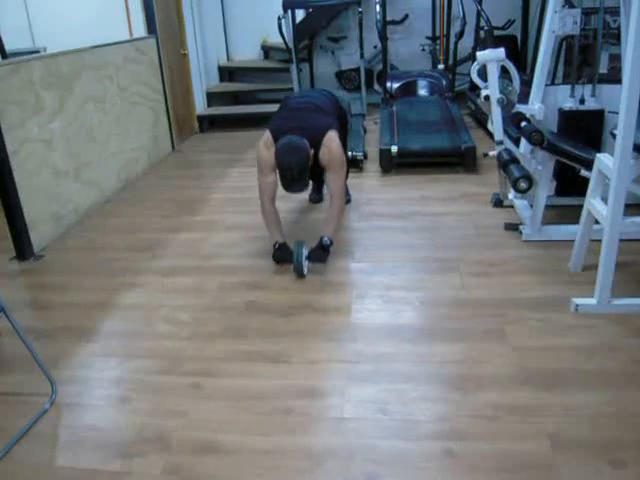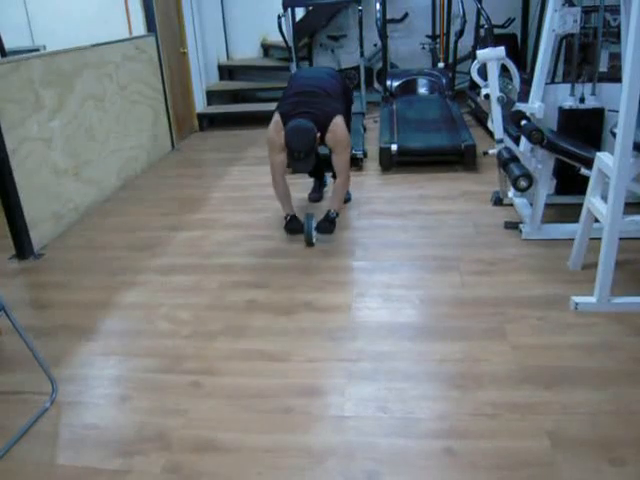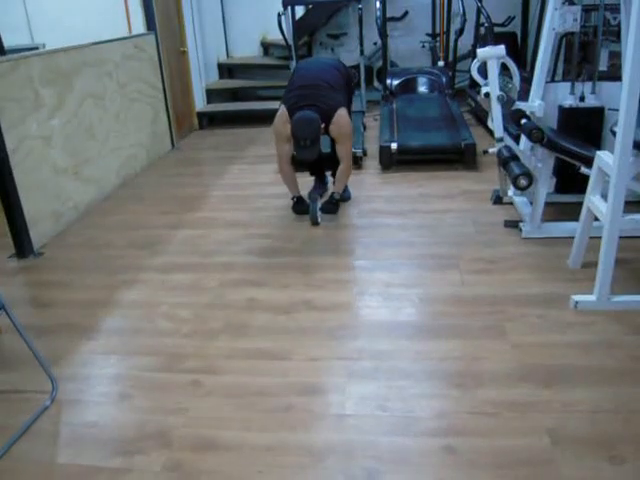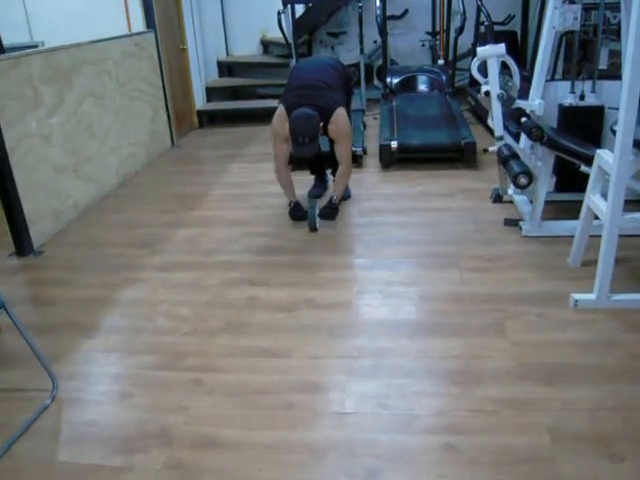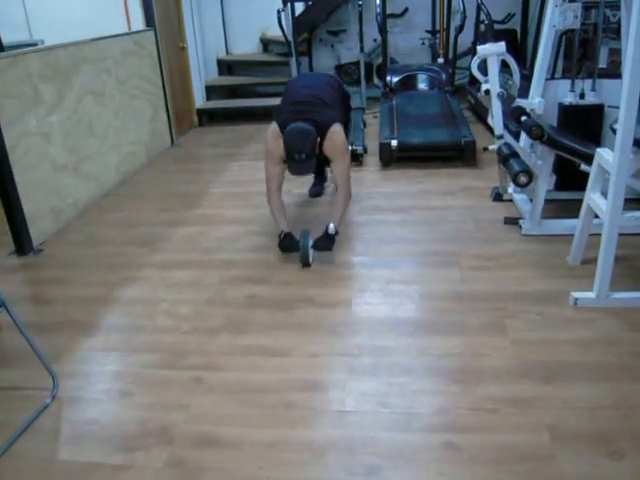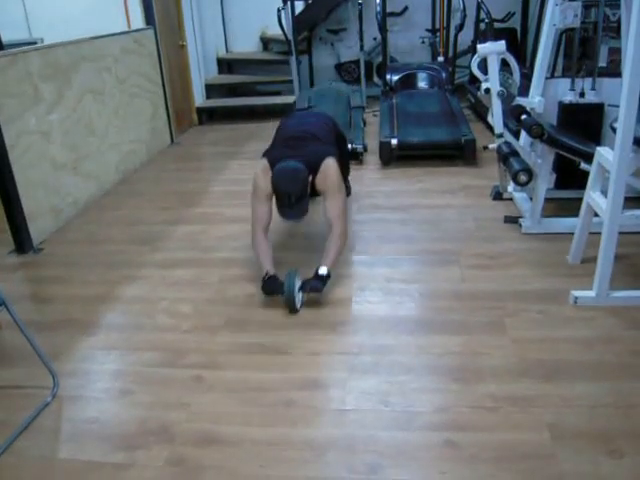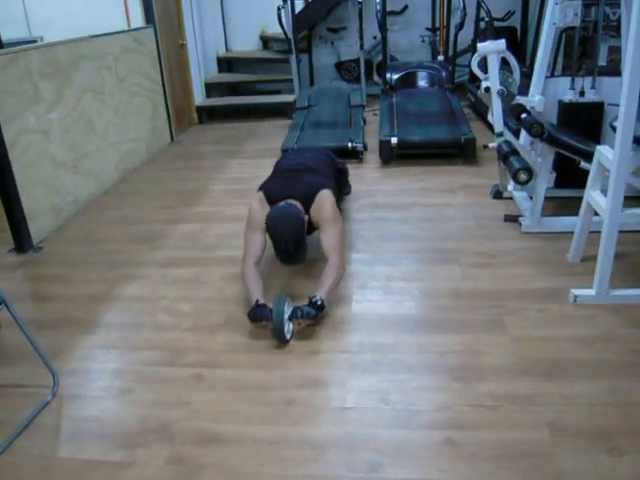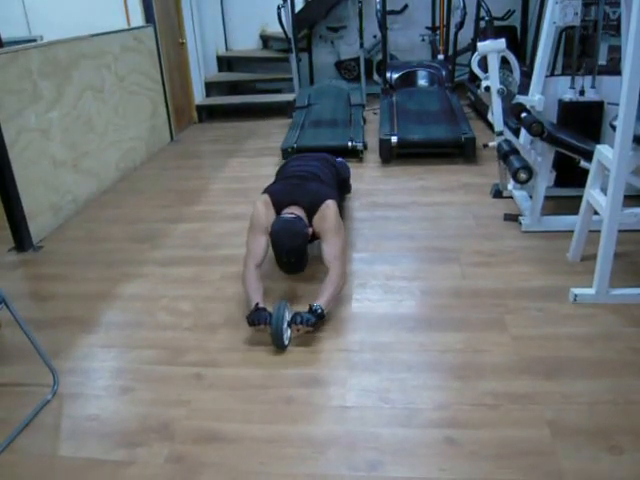
dt=0.3s
person 1, frame 1
left shoulder: (330, 146)
right shoulder: (267, 147)
left elbow: (337, 199)
right elbow: (267, 201)
left wrist: (325, 243)
right wrist: (279, 244)
left hip: (331, 103)
left knee: (340, 167)
left ankle: (341, 183)
right ankle: (317, 182)
person 1, frame 2
left shoulder: (336, 128)
right shoulder: (276, 129)
left elbow: (343, 176)
right elbow: (278, 177)
left wrist: (331, 215)
right wrist: (290, 216)
left hip: (335, 81)
left knee: (341, 147)
right knee: (302, 158)
right ankle: (319, 179)
person 1, frame 3
left shoulder: (339, 120)
right shoulder: (282, 121)
left elbow: (346, 161)
right elbow: (284, 163)
left wrist: (335, 197)
right wrist: (297, 198)
left knee: (340, 141)
right knee: (306, 152)
left ankle: (338, 180)
right ankle: (319, 178)
person 1, frame 4
left shoulder: (337, 118)
right shoulder: (281, 119)
left elbow: (345, 164)
right elbow: (281, 165)
left wrist: (334, 201)
right wrist: (293, 203)
left hip: (337, 71)
left knee: (341, 140)
right knee: (309, 152)
left ankle: (338, 179)
right ankle: (320, 177)
person 1, frame 5
left shoulder: (334, 136)
right shoulder: (275, 137)
left elbow: (343, 188)
right elbow: (273, 190)
left wrist: (330, 231)
right wrist: (284, 233)
left hip: (333, 86)
left knee: (341, 158)
right knee: (315, 166)
right ankle: (319, 174)
person 1, frame 6
left shoulder: (327, 169)
right shoulder: (264, 173)
left elbow: (338, 228)
right elbow: (259, 230)
left wrist: (322, 273)
right wrist: (269, 275)
left hip: (327, 125)
left knee: (341, 185)
left ankle: (343, 183)
person 1, frame 7
left shoulder: (323, 202)
right shoulder: (260, 205)
left elbow: (336, 260)
right elbow: (250, 262)
left wrist: (316, 302)
right wrist: (258, 304)
left hip: (326, 159)
person 1, frame 8
left shoulder: (326, 211)
right shoulder: (264, 208)
left elbow: (337, 269)
right elbow: (251, 265)
left wrist: (316, 310)
right wrist: (257, 307)
left hip: (329, 166)
right hip: (291, 167)
left ankle: (342, 165)
